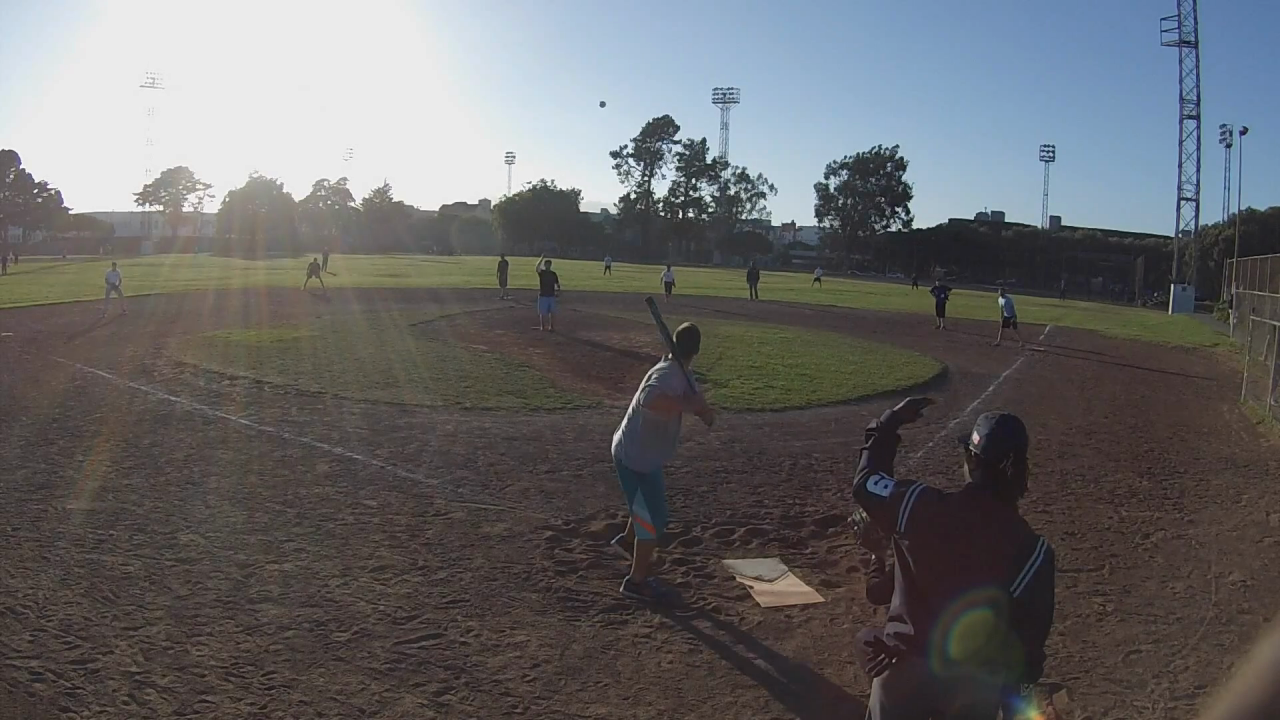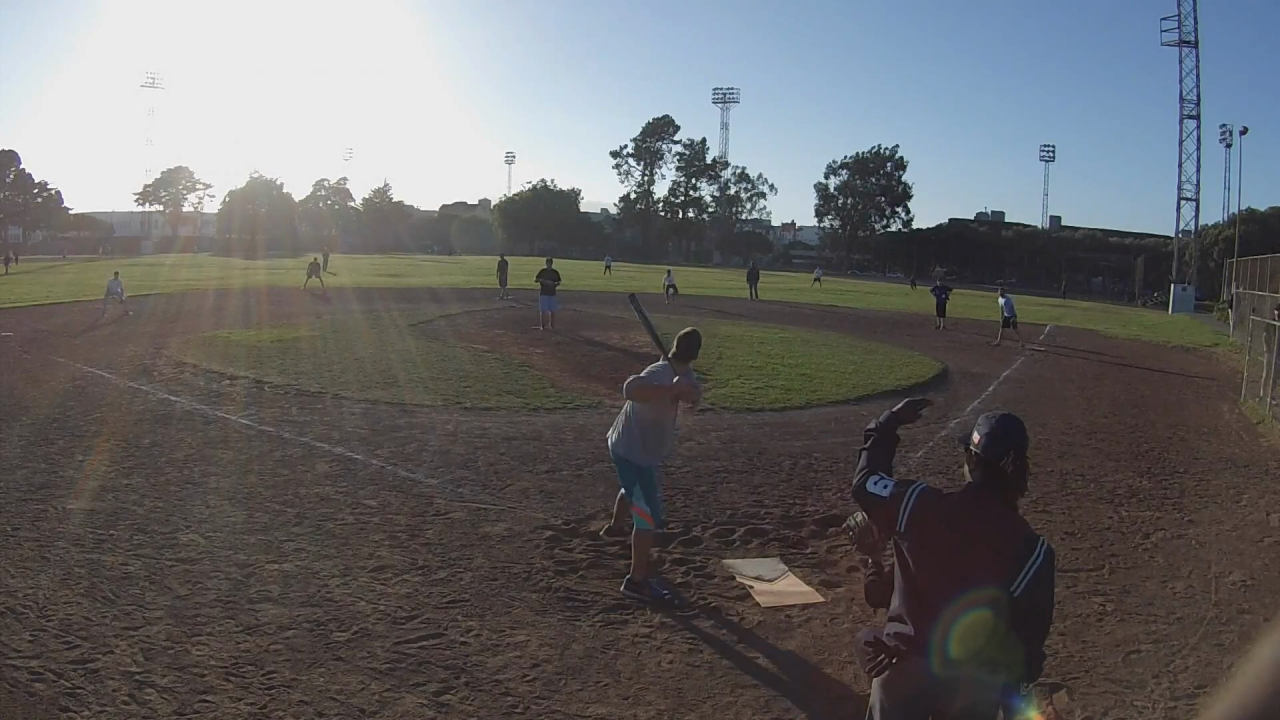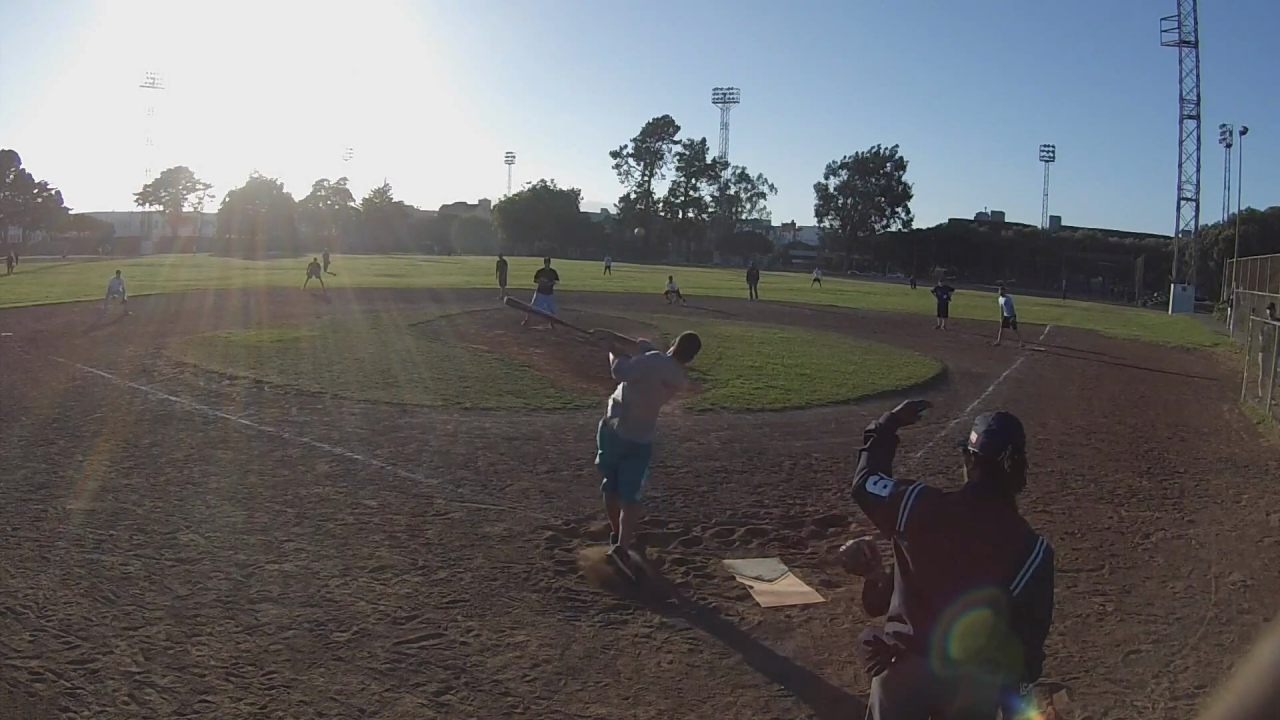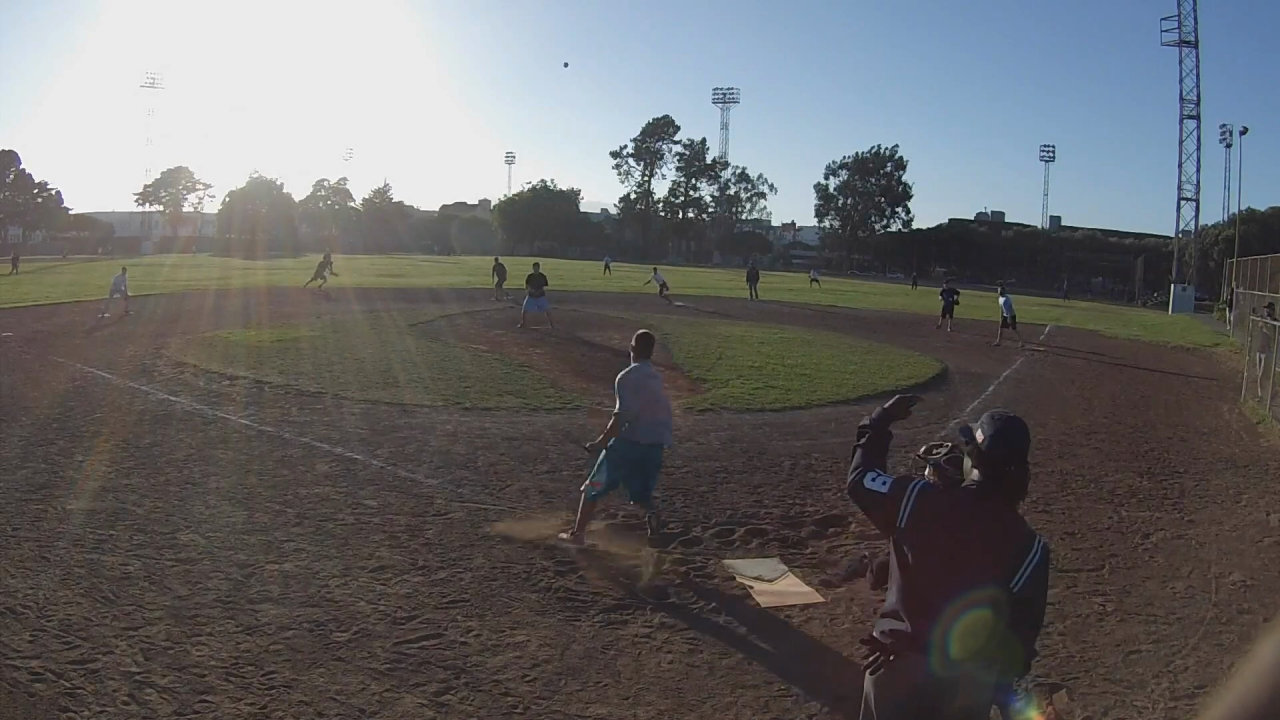
dt=0.4s
person 1, frame 1
left shoulder: (921, 508)
right shoulder: (1031, 551)
left elbow: (866, 482)
right elbow: (1031, 633)
left wrist: (889, 423)
right wrist: (1018, 687)
left hip: (906, 671)
right hip: (977, 684)
person 1, frame 2
left shoulder: (920, 507)
right shoulder: (1032, 551)
left elbow: (864, 483)
right elbow: (1030, 633)
left wrist: (888, 423)
right wrist: (1017, 688)
left hip: (905, 670)
right hip: (977, 683)
person 1, frame 3
left shoulder: (920, 507)
right shoulder: (1030, 550)
left elbow: (864, 482)
right elbow: (1029, 632)
left wrist: (887, 425)
right wrist: (1016, 690)
left hip: (905, 669)
right hip: (975, 682)
person 1, frame 4
left shoulder: (917, 503)
right shoulder: (1028, 547)
left elbow: (860, 479)
right elbow: (1022, 629)
left wrist: (880, 421)
right wrist: (1002, 682)
left hip: (899, 664)
right hip: (969, 677)
person 2, frame 1
left shoulder: (682, 373)
right shoulder: (666, 374)
left elbow: (696, 400)
right elbow: (648, 399)
left wrist: (704, 410)
right wrist: (689, 405)
left hip: (645, 451)
right hip: (635, 455)
left knee: (648, 504)
right knee: (652, 518)
left ankle: (628, 539)
right ankle: (637, 581)
person 2, frame 2
left shoulder: (679, 372)
right shoulder: (659, 374)
left elbow: (696, 396)
right elbow: (631, 388)
left wrist: (685, 390)
right wrist: (674, 390)
left hip: (630, 447)
right hip: (635, 451)
left knee: (633, 488)
right knee: (647, 514)
left ankle: (615, 526)
right ankle: (638, 580)
person 2, frame 3
left shoulder: (652, 360)
right shoulder: (680, 380)
left elbow: (619, 370)
left wrist: (610, 347)
right wrist: (609, 337)
left hip: (611, 430)
right hip: (639, 440)
left knee: (611, 484)
right knee: (631, 496)
left ankle: (619, 532)
right ankle: (623, 546)
person 2, frame 4
left shoulder: (628, 377)
right shoulder: (653, 375)
left elbow: (624, 415)
left wrist: (602, 441)
left hip: (632, 441)
right hip: (657, 444)
left knee: (592, 489)
right knee: (642, 495)
left ankle: (577, 534)
right ankle: (651, 515)
